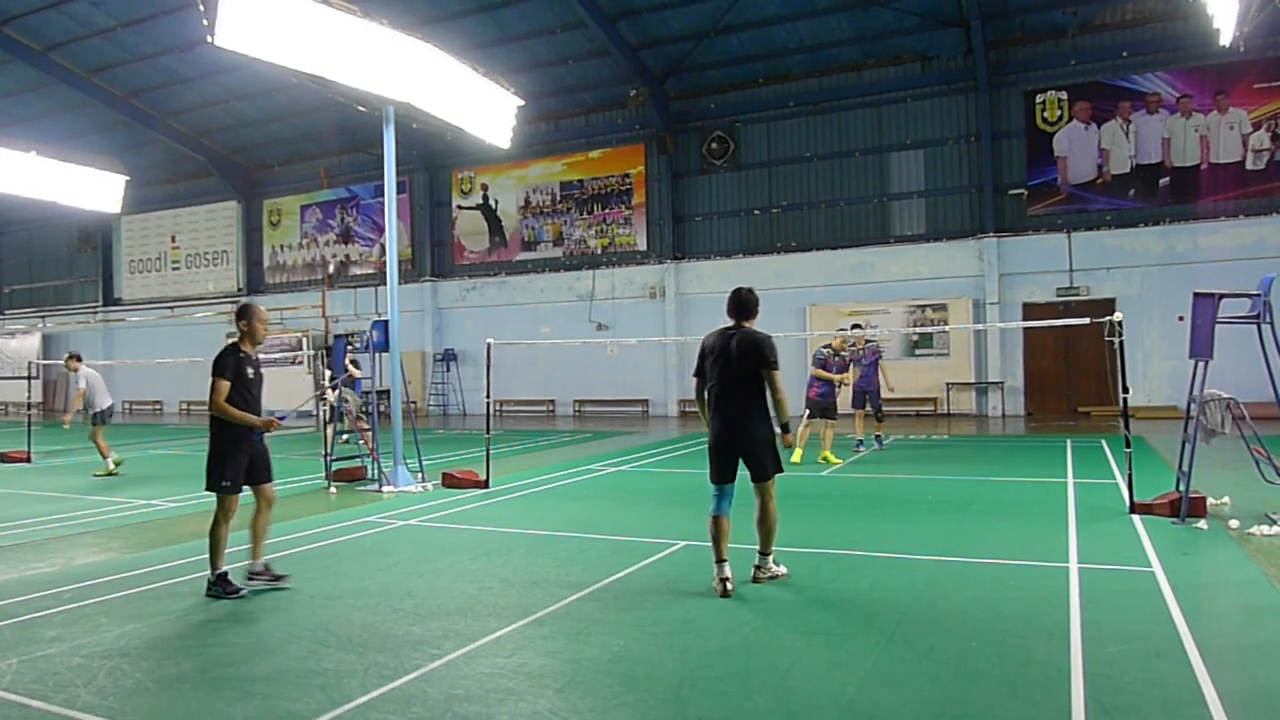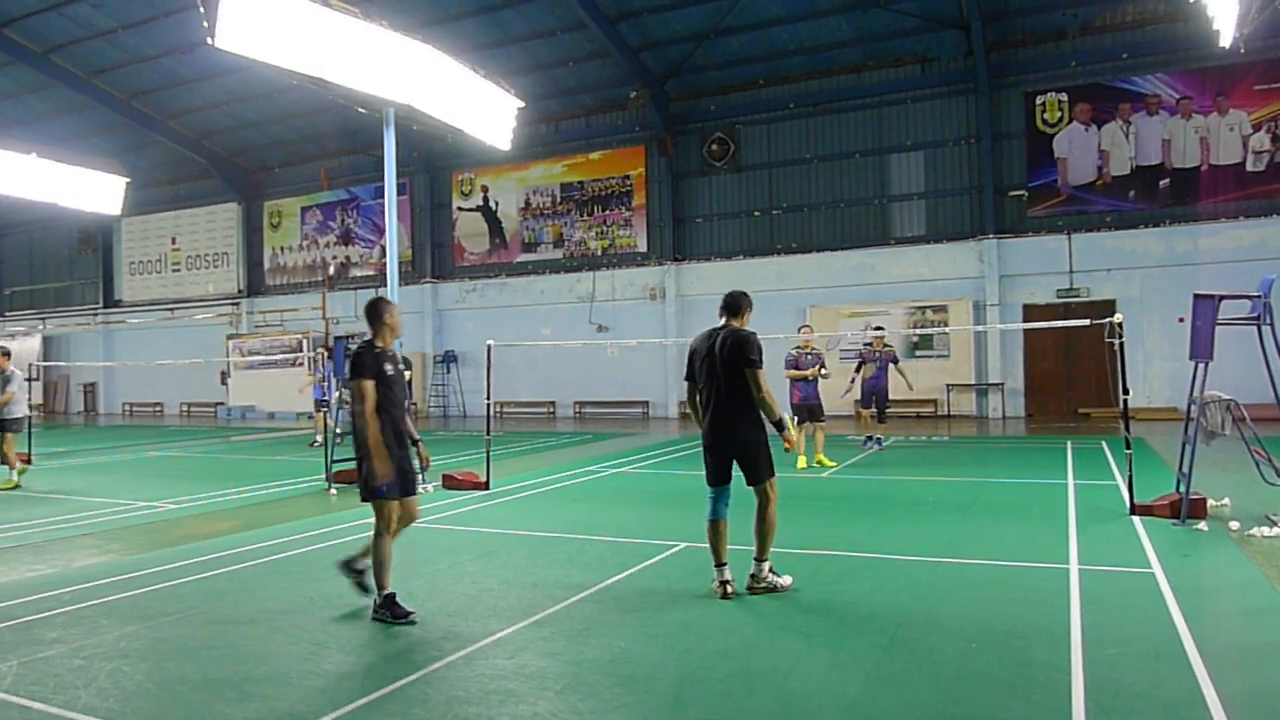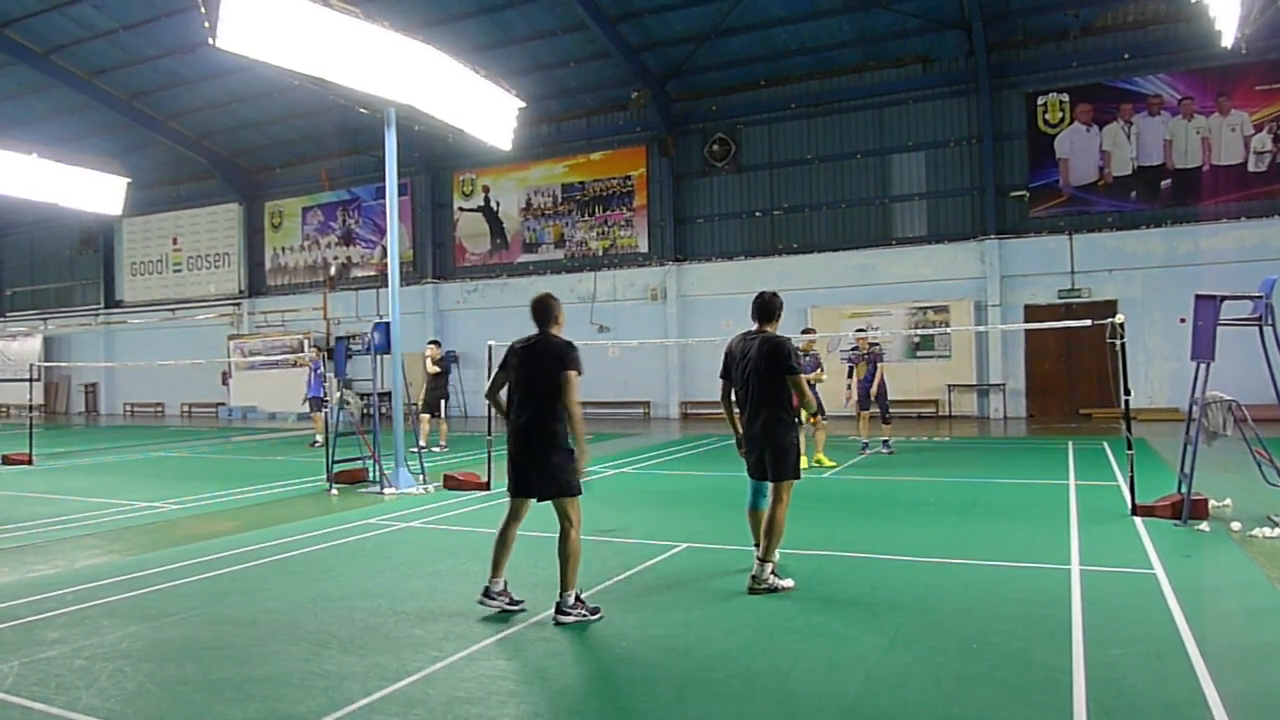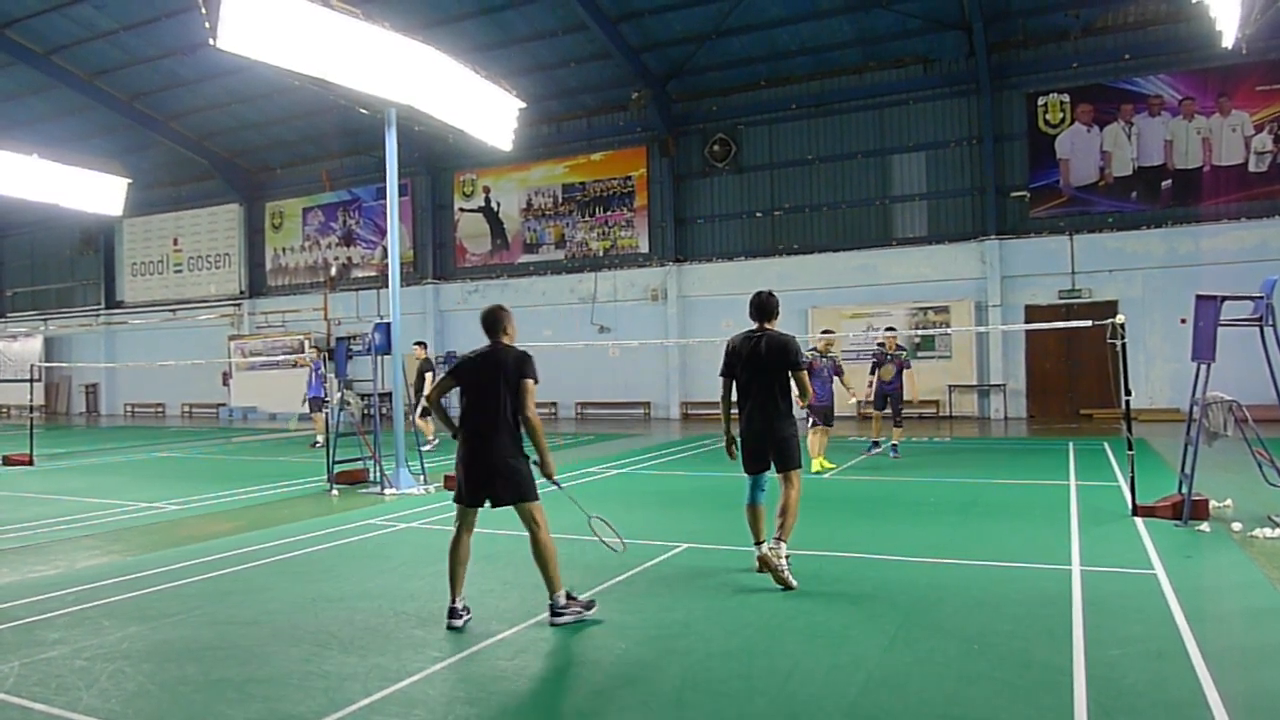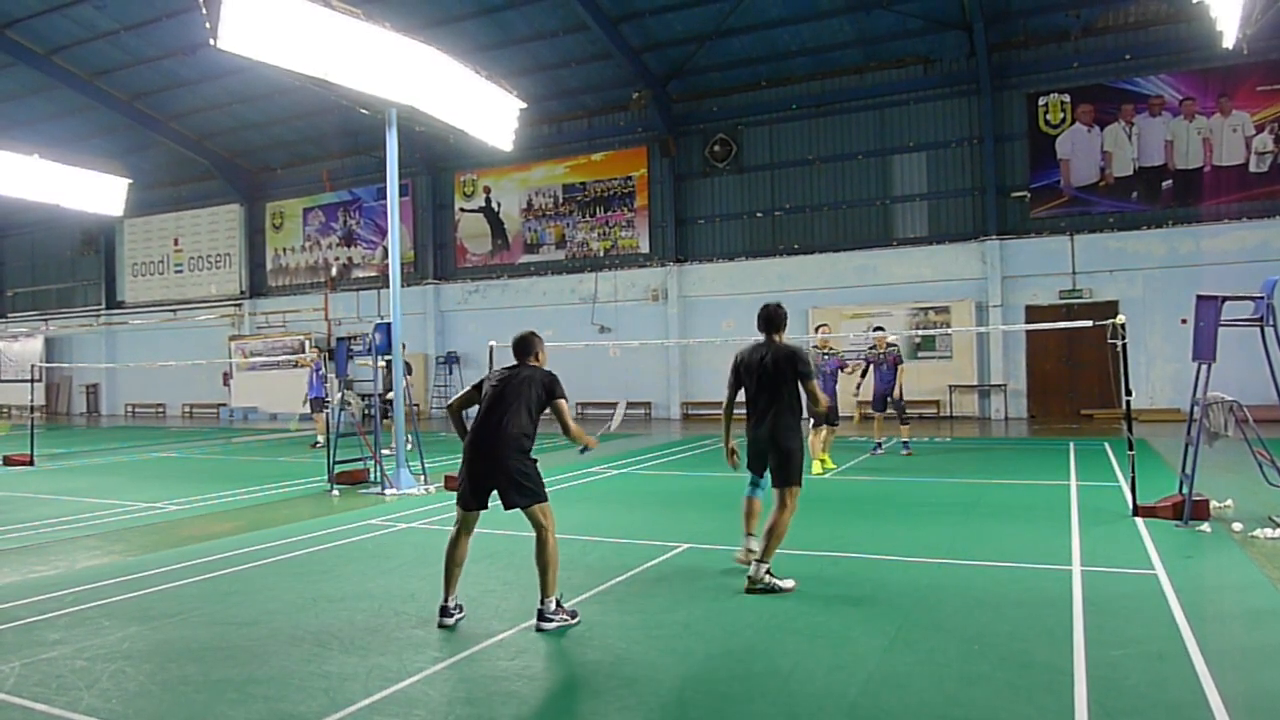
dt=1s
person 1, frame 1
left shoulder: (253, 358)
right shoulder: (228, 358)
right elbow: (217, 405)
right wrist: (258, 422)
left hip: (251, 443)
right hip: (229, 445)
left knee: (267, 500)
right knee: (226, 510)
left ankle: (257, 568)
right ankle: (216, 579)
person 1, frame 2
left shoulder: (392, 356)
right shoulder: (365, 356)
right elbow: (366, 411)
left wrist: (416, 442)
right wrist: (377, 456)
left hip: (399, 450)
right hip: (378, 452)
left knee: (409, 514)
right knee: (387, 522)
left ankle: (357, 563)
right ankle: (384, 601)
person 1, frame 3
left shoulder: (517, 349)
right shoulder: (564, 350)
left elbow: (492, 393)
right elbow: (570, 404)
right wrist: (581, 451)
left hip: (518, 444)
right hip: (551, 447)
left knee: (514, 515)
right knee: (571, 522)
left ankle: (495, 588)
right ankle: (568, 602)
person 1, frame 4
left shoulder: (468, 361)
right shoulder: (520, 359)
left elbow: (432, 397)
right elbow: (528, 413)
left wrist: (455, 431)
right wrist: (545, 457)
left hip: (470, 455)
right hip: (506, 454)
left knee: (463, 528)
right knee: (537, 526)
left ankle: (456, 606)
right ankle: (560, 603)
person 1, frame 5
left shoulder: (494, 376)
right shoulder: (546, 379)
left elbow: (454, 407)
right elbow: (569, 430)
right wrist: (589, 441)
left hip: (476, 455)
right hip: (511, 456)
left knee: (462, 528)
right knee: (545, 528)
left ankle: (449, 606)
right ankle: (549, 608)
person 2, frame 1
left shoulder: (710, 341)
right shoulder: (761, 341)
left elbow: (699, 392)
right elbow: (777, 392)
right wrist: (785, 429)
left hip: (720, 433)
right hip: (756, 431)
left knee: (721, 498)
right knee: (766, 495)
left ankle: (722, 573)
right ankle: (764, 564)
person 2, frame 2
left shoulder: (698, 343)
right shoulder: (745, 339)
left elbow: (691, 397)
right elbow: (760, 392)
right wrist: (782, 427)
left hip: (713, 436)
right hip: (748, 433)
left knee: (717, 501)
right knee: (766, 497)
left ankle: (722, 577)
right ankle: (760, 573)
person 2, frame 3
left shoulder: (734, 345)
right shoulder: (780, 345)
left elbow: (725, 396)
right elbow: (803, 394)
left wrist: (737, 432)
right wrist: (813, 411)
left hip: (752, 433)
right hip: (780, 432)
left knee: (757, 490)
right knee: (780, 498)
left ankle: (763, 554)
right ankle: (762, 574)
person 2, frame 4
left shoulder: (734, 344)
right shoulder: (786, 342)
left elbow: (725, 393)
right elbow: (806, 391)
left wrist: (727, 431)
right wrist: (804, 400)
left hip: (749, 428)
right hip: (781, 426)
left knee: (755, 486)
right knee: (791, 485)
left ankle: (761, 550)
right ankle: (777, 548)
person 2, frame 5
left shoulder: (743, 357)
right shoulder: (793, 355)
left elbow: (728, 404)
right elbow: (818, 402)
left wrist: (727, 440)
right wrist: (820, 404)
left hip: (756, 436)
right hip: (785, 438)
left knee: (755, 483)
right knee: (785, 502)
left ankle: (750, 545)
right ankle: (759, 571)
